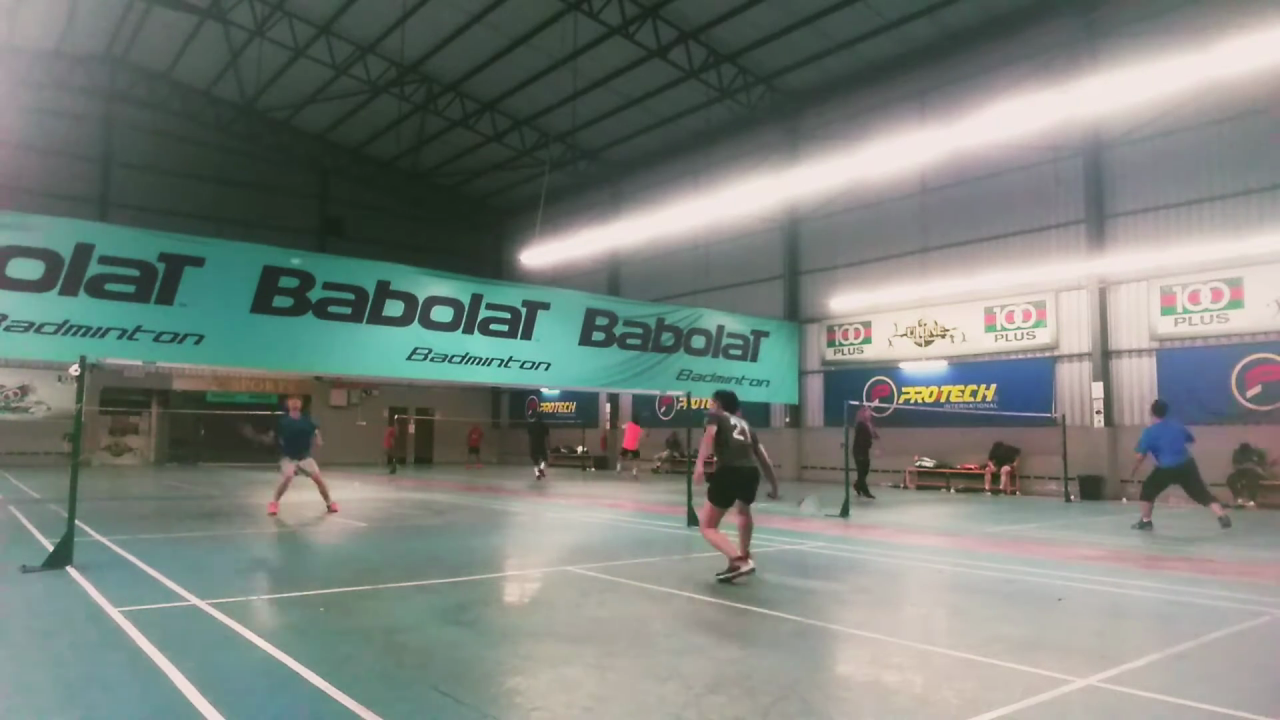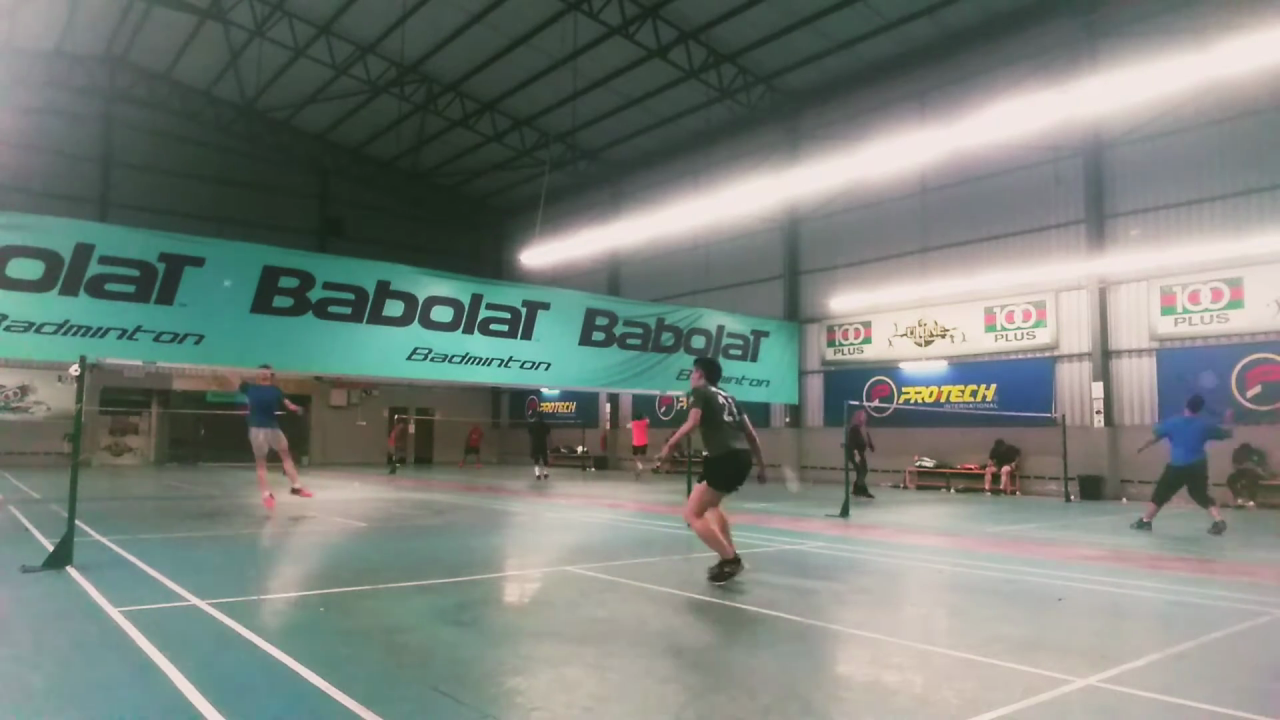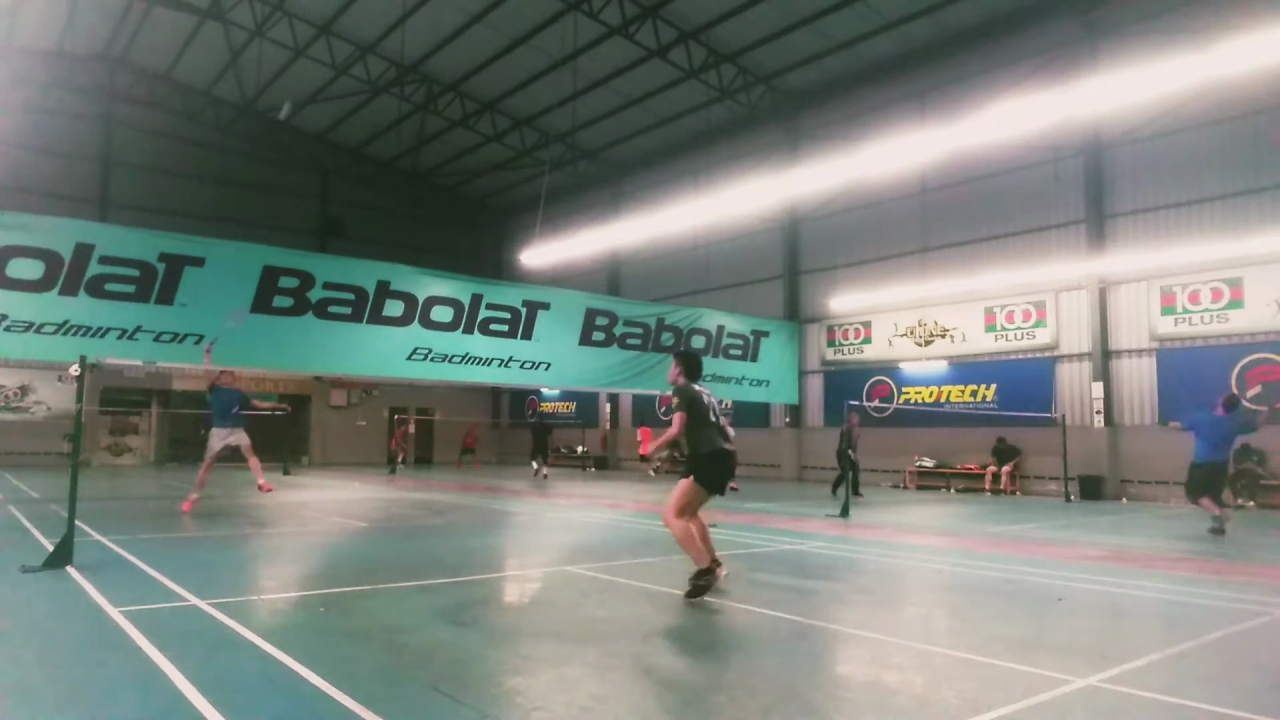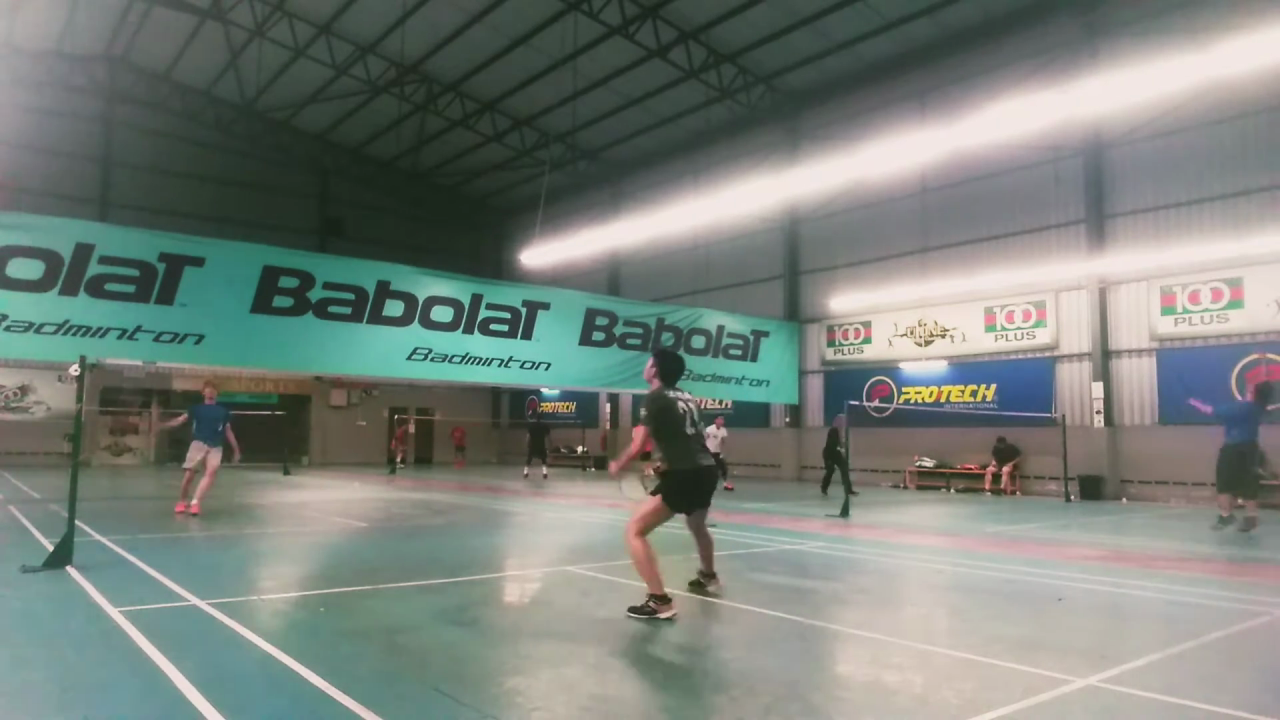
dt=0.2s
person 1, frame 1
left shoulder: (715, 417)
right shoulder: (745, 426)
left elbow: (709, 436)
right elbow: (766, 461)
left wrist: (699, 464)
right wrist: (774, 488)
left hip: (729, 472)
right hip: (750, 472)
left knee: (707, 527)
right knee: (743, 512)
left ankle: (739, 561)
right ankle: (744, 556)
person 1, frame 2
left shoulder: (699, 391)
right shoulder: (727, 398)
left elbow: (692, 423)
right elbow: (751, 435)
left wrist: (668, 446)
right wrist: (761, 466)
left hip: (724, 458)
right hip: (742, 457)
left knee: (692, 514)
right knee: (712, 506)
left ankle: (729, 560)
right ankle: (730, 557)
person 1, frame 3
left shoulder: (682, 390)
right shoulder: (704, 394)
left elbow: (677, 429)
right elbow: (726, 433)
left wrist: (654, 447)
left hip: (709, 458)
right hip: (723, 456)
left knee: (672, 514)
right knee: (688, 513)
left ankle: (705, 570)
right ankle: (712, 564)
person 1, frame 4
left shoulder: (654, 399)
right shoulder: (686, 398)
left elbow: (638, 446)
left wrist: (617, 465)
left hip: (684, 475)
right hip: (706, 472)
left knee: (635, 531)
right knee: (697, 527)
left ankle: (660, 600)
right ankle: (708, 577)
